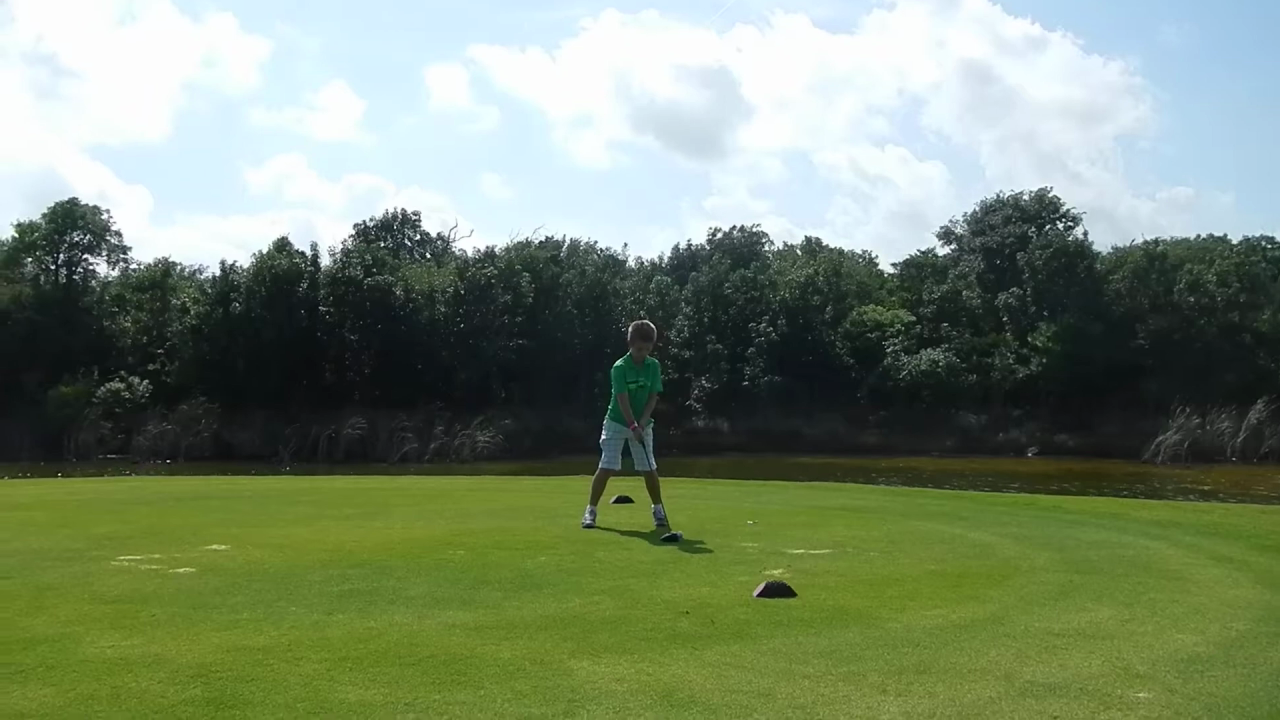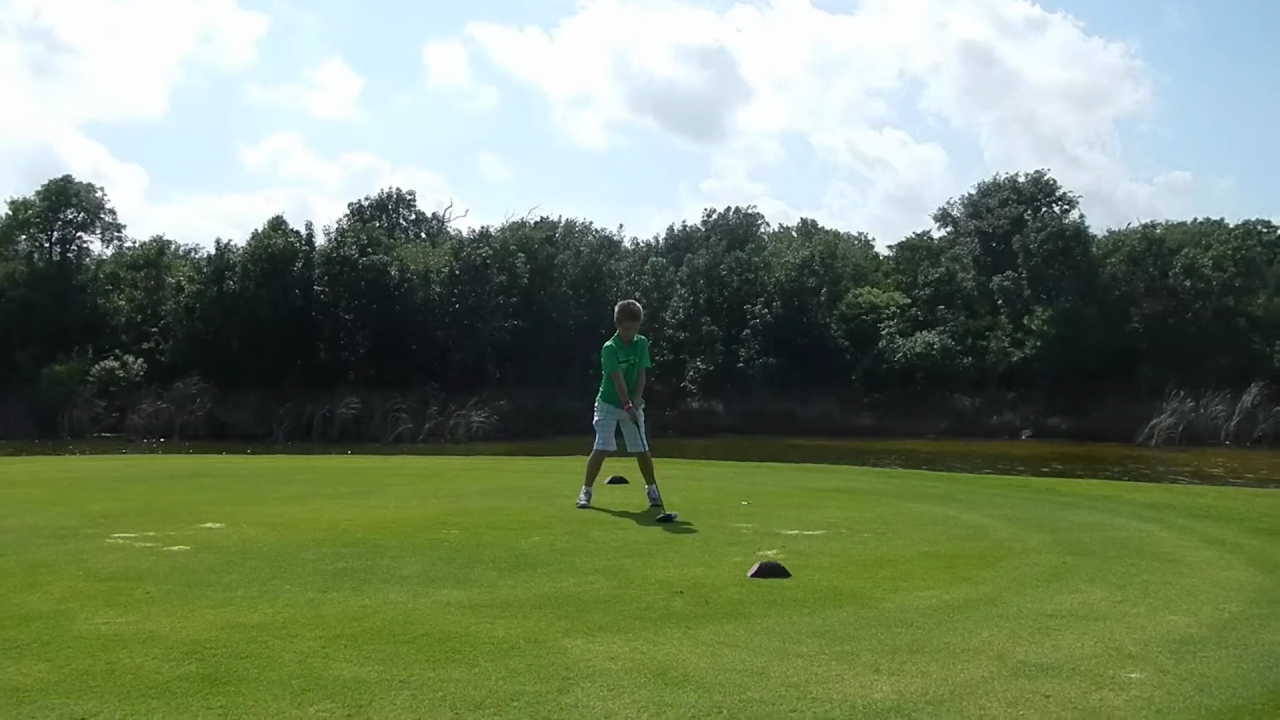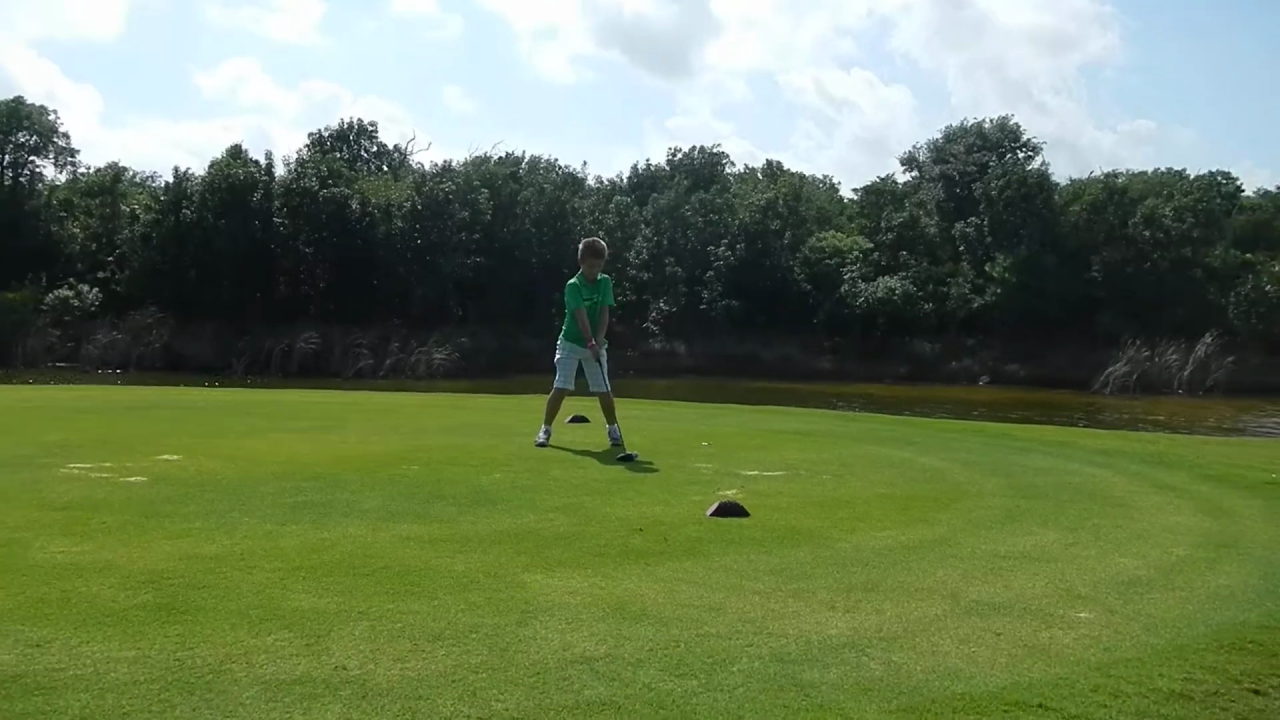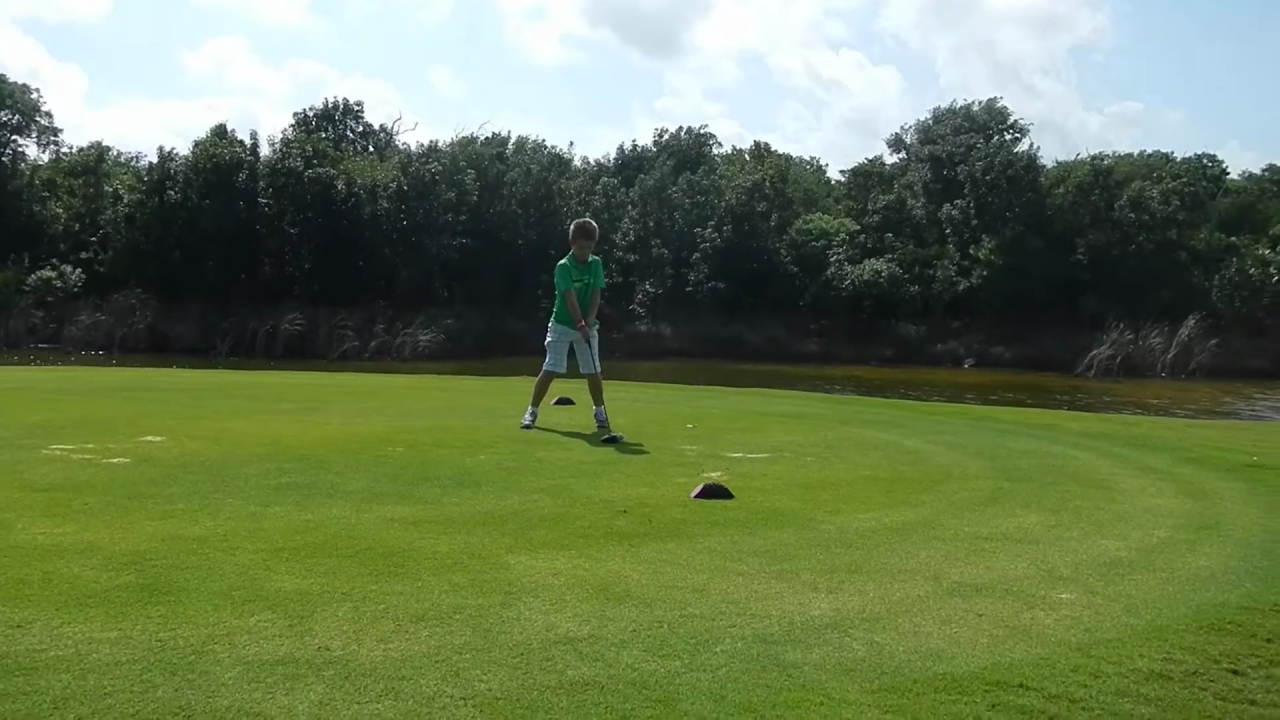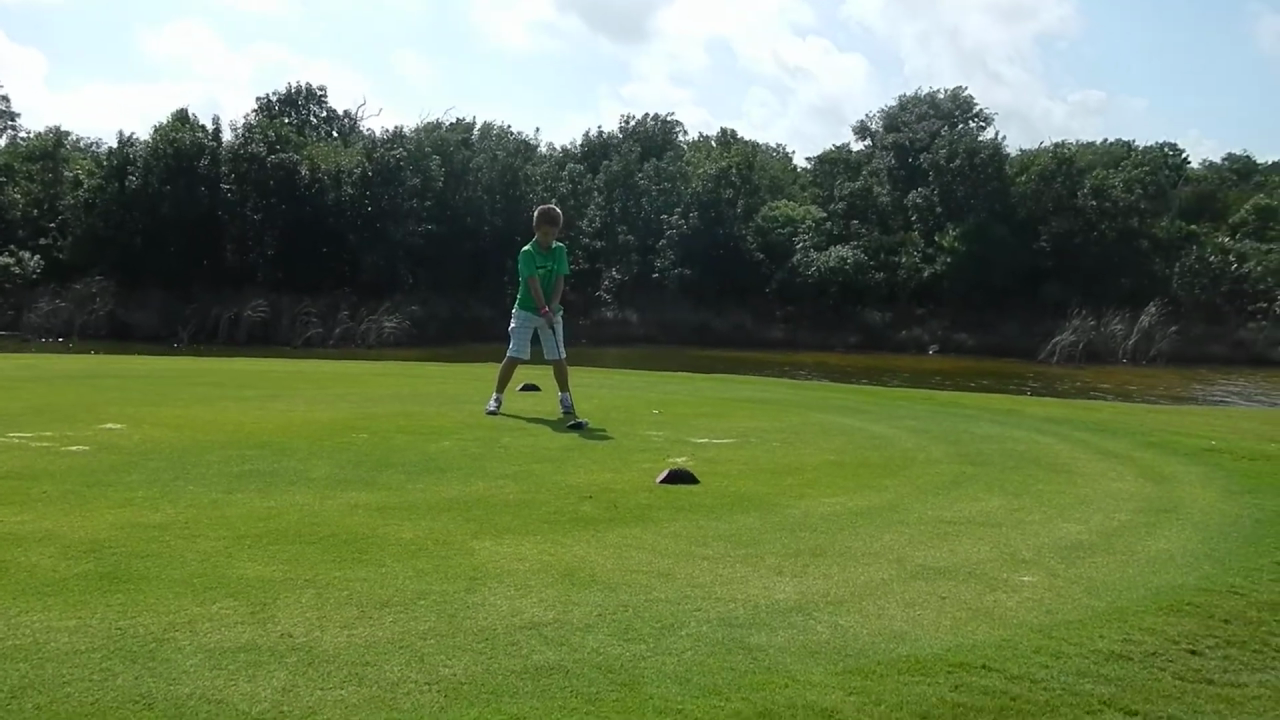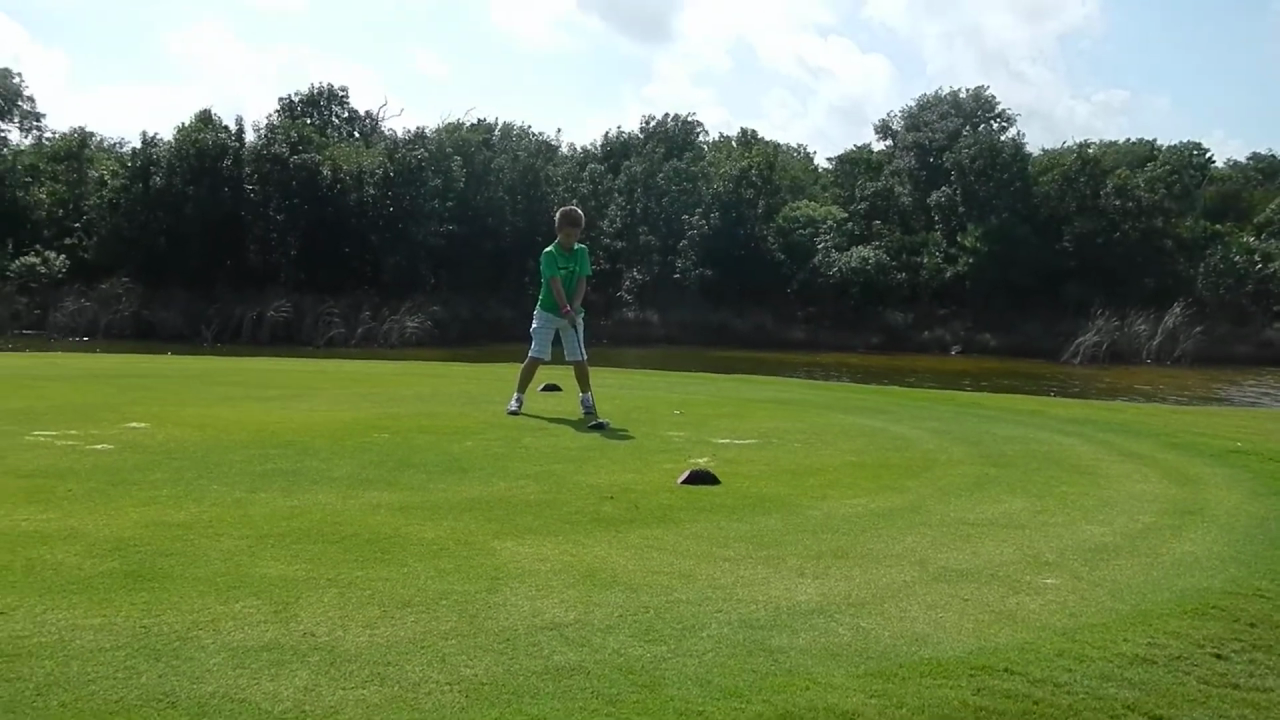
dt=0.4s
person 1, frame 1
left shoulder: (654, 366)
right shoulder: (619, 367)
left elbow: (653, 397)
right elbow: (622, 400)
left wrist: (642, 422)
right wrist: (632, 426)
left hip: (642, 424)
right hip: (617, 423)
left knee: (649, 468)
right knee: (606, 467)
left ankle: (658, 510)
right ankle: (591, 510)
person 1, frame 2
left shoulder: (642, 343)
right shoulder: (609, 348)
left elbow: (641, 375)
right elbow: (617, 379)
left wrist: (634, 402)
right wrist: (626, 405)
left hip: (633, 404)
right hip: (608, 404)
left knee: (642, 450)
right knee: (601, 449)
left ankle: (652, 490)
right ankle: (586, 491)
person 1, frame 3
left shoulder: (605, 282)
right shoulder: (573, 286)
left elbow: (604, 314)
right elbow: (581, 317)
left wrist: (598, 341)
right wrist: (590, 343)
left hip: (595, 344)
right hip: (571, 343)
left knee: (603, 389)
right knee: (561, 387)
left ankle: (613, 429)
right ankle: (545, 429)
person 1, frame 4
left shoulder: (596, 264)
right shoulder: (563, 267)
left elbow: (596, 295)
right elbow: (571, 298)
left wrist: (589, 321)
right wrist: (579, 324)
left hip: (587, 325)
right hip: (562, 325)
left knee: (593, 371)
right knee: (550, 369)
left ankle: (599, 411)
right ankle: (532, 411)
person 1, frame 5
left shoulder: (560, 250)
right shoulder: (527, 253)
left elbow: (560, 281)
right elbow: (534, 284)
left wrist: (552, 307)
right wrist: (543, 310)
left hip: (551, 311)
right hip: (526, 311)
left knee: (558, 357)
right knee: (514, 356)
left ankle: (565, 397)
right ankle: (496, 397)
person 1, frame 6
left shoulder: (582, 252)
right shoulder: (549, 254)
left elbow: (582, 282)
right elbow: (556, 285)
left wrist: (574, 307)
right wrist: (565, 309)
left hip: (572, 312)
right hip: (548, 312)
left knee: (579, 358)
right knee: (536, 356)
left ankle: (586, 398)
right ankle: (518, 397)
